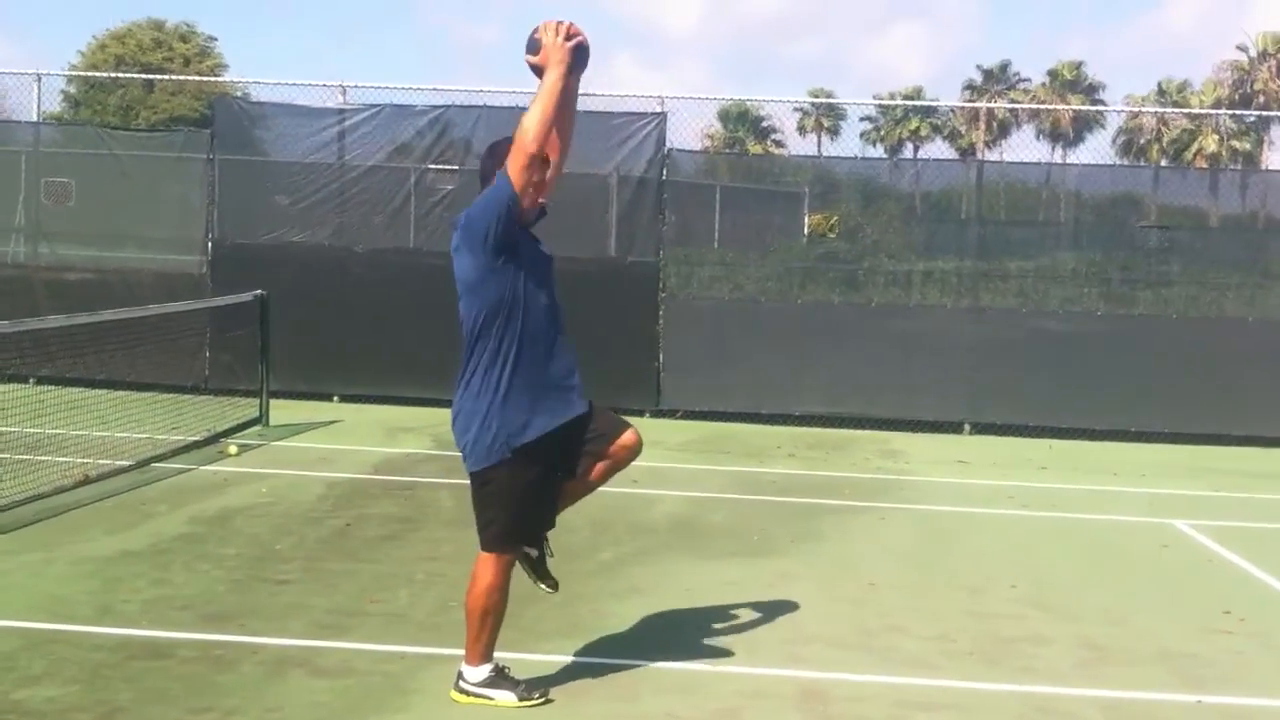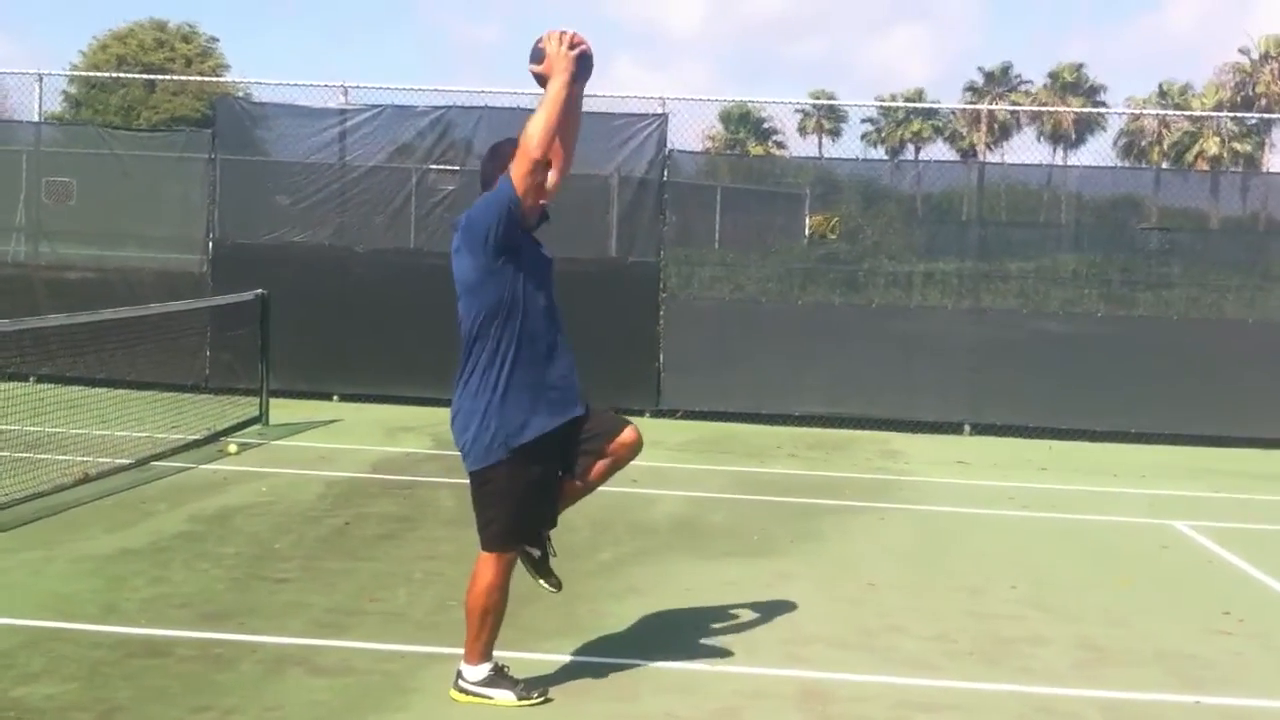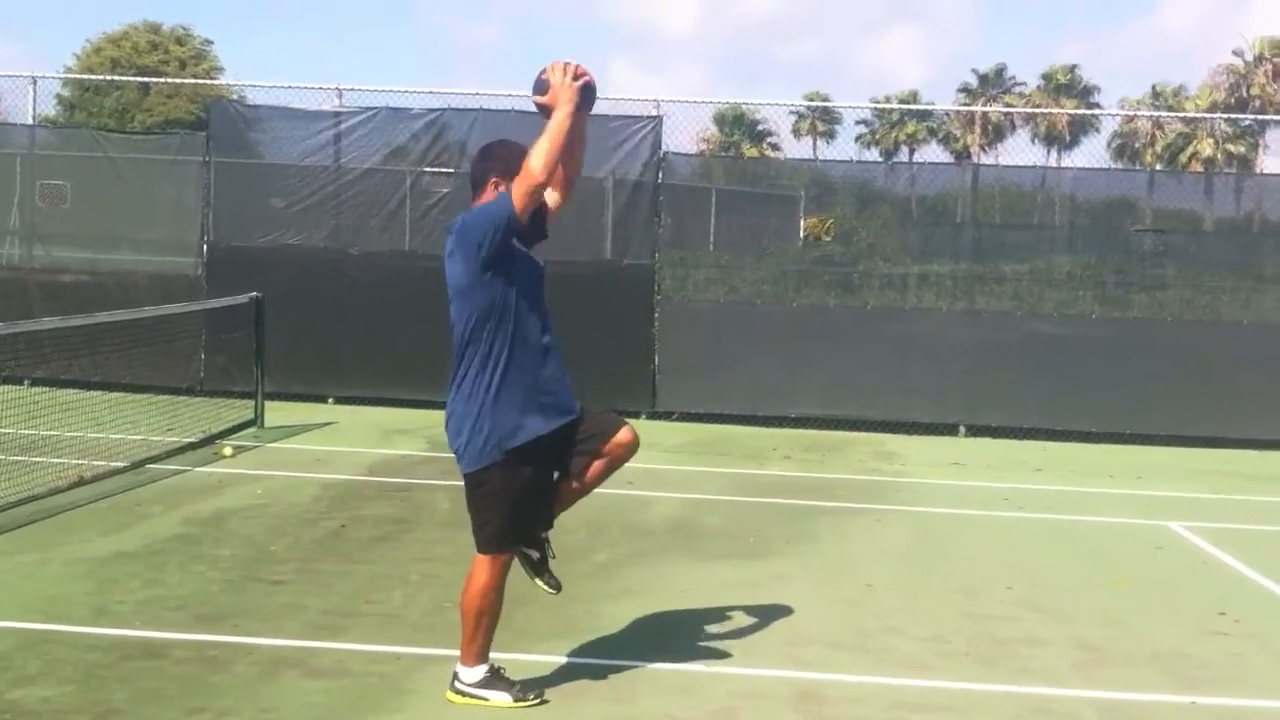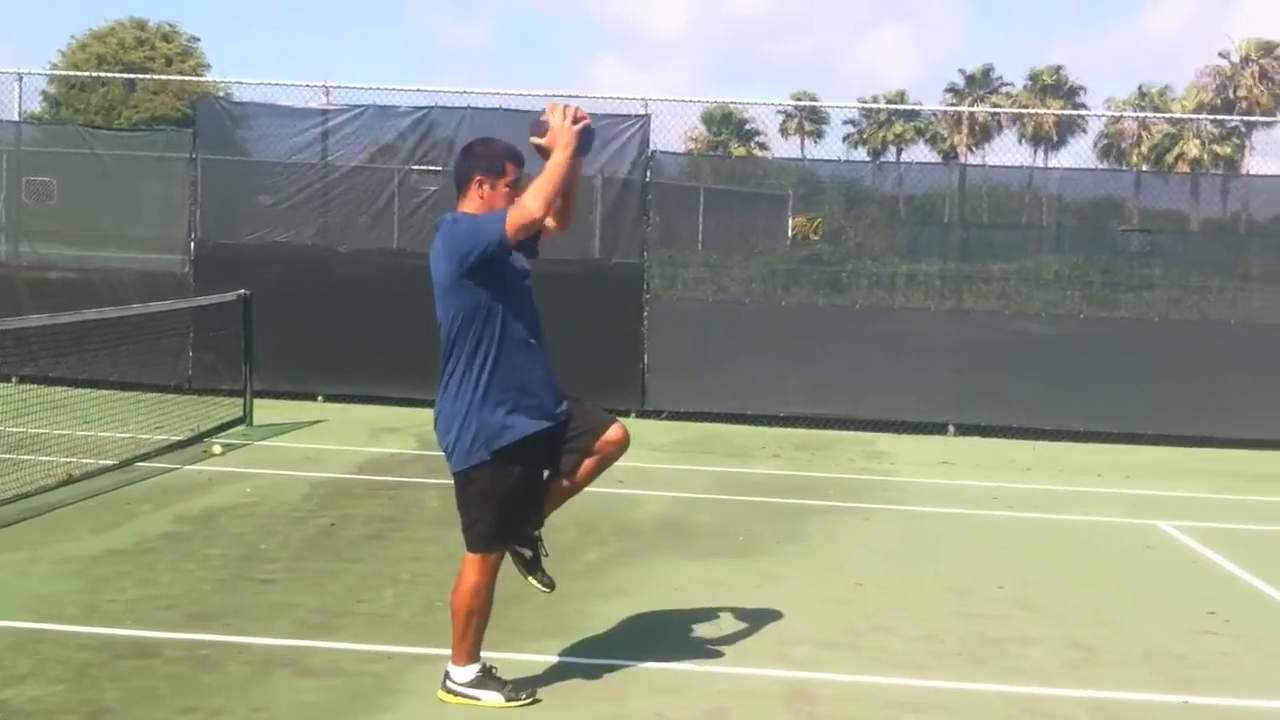
dt=0.1s
person 1, frame 1
left shoulder: (513, 230)
right shoulder: (481, 229)
left elbow: (554, 153)
right elbow: (526, 149)
left wrist: (567, 75)
right wrist: (555, 67)
left hip: (546, 407)
right hip: (502, 420)
left knee: (622, 442)
right knee: (500, 552)
left ankle: (536, 527)
right ankle: (475, 673)
person 1, frame 2
left shoulder: (514, 231)
right shoulder: (481, 231)
left elbow: (559, 159)
right elbow: (529, 154)
left wrist: (571, 83)
right wrist: (559, 76)
left hip: (546, 408)
right hip: (501, 421)
left knee: (622, 441)
right knee: (500, 552)
left ankle: (537, 526)
right ankle: (475, 673)
person 1, frame 3
left shoulder: (507, 238)
right shoulder: (473, 235)
left elbow: (561, 185)
right elbow: (538, 179)
left wrist: (569, 114)
right wrist: (564, 108)
left hip: (540, 407)
right hip: (496, 420)
left knee: (618, 439)
right knee: (495, 552)
left ankle: (534, 529)
right ankle: (471, 676)
person 1, frame 4
left shoulder: (494, 241)
right shoulder: (460, 237)
left elbow: (556, 215)
right elbow: (530, 209)
left wrist: (567, 151)
right wrist: (563, 144)
left hip: (530, 406)
right hip: (485, 421)
left knee: (610, 438)
right knee: (485, 551)
left ankle: (526, 527)
right ankle: (462, 676)
